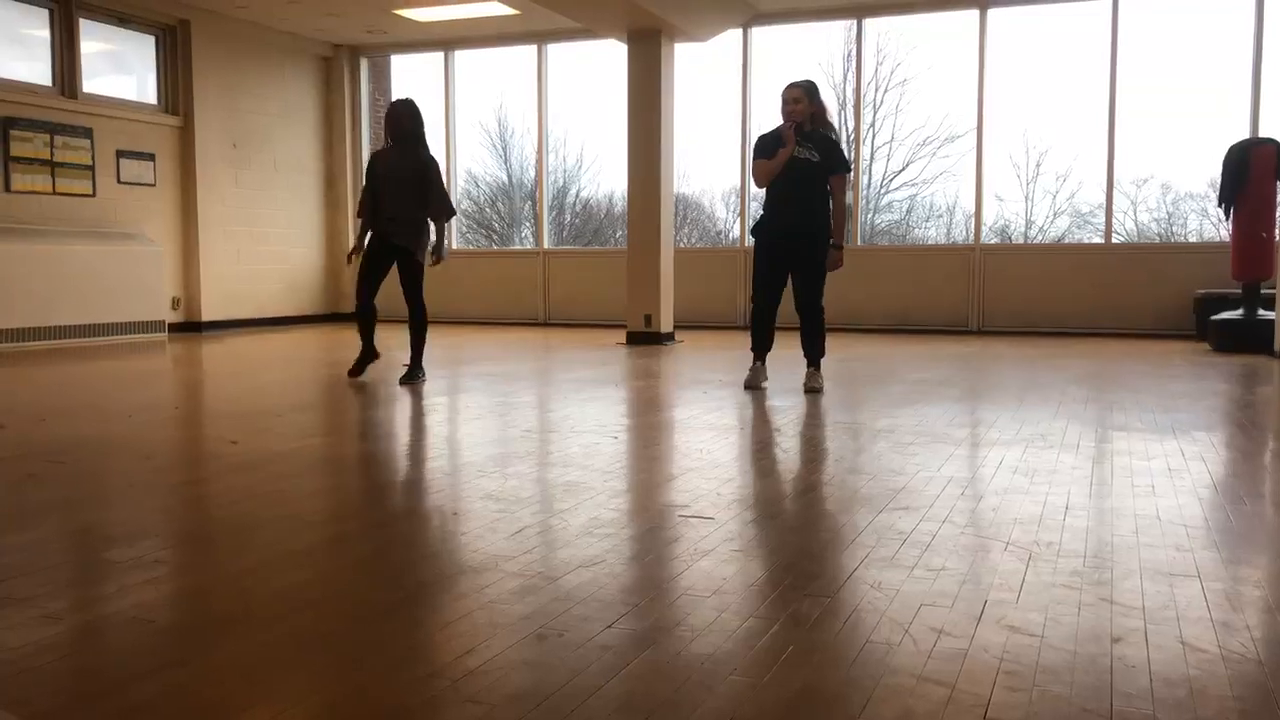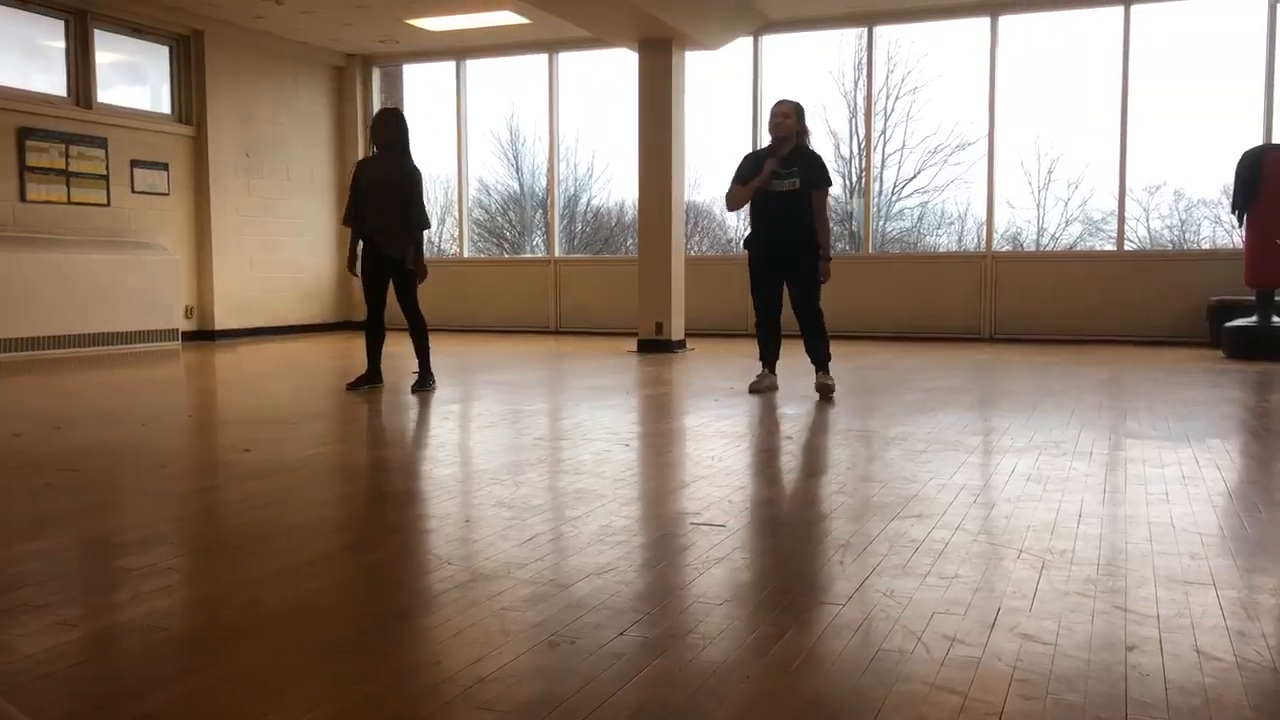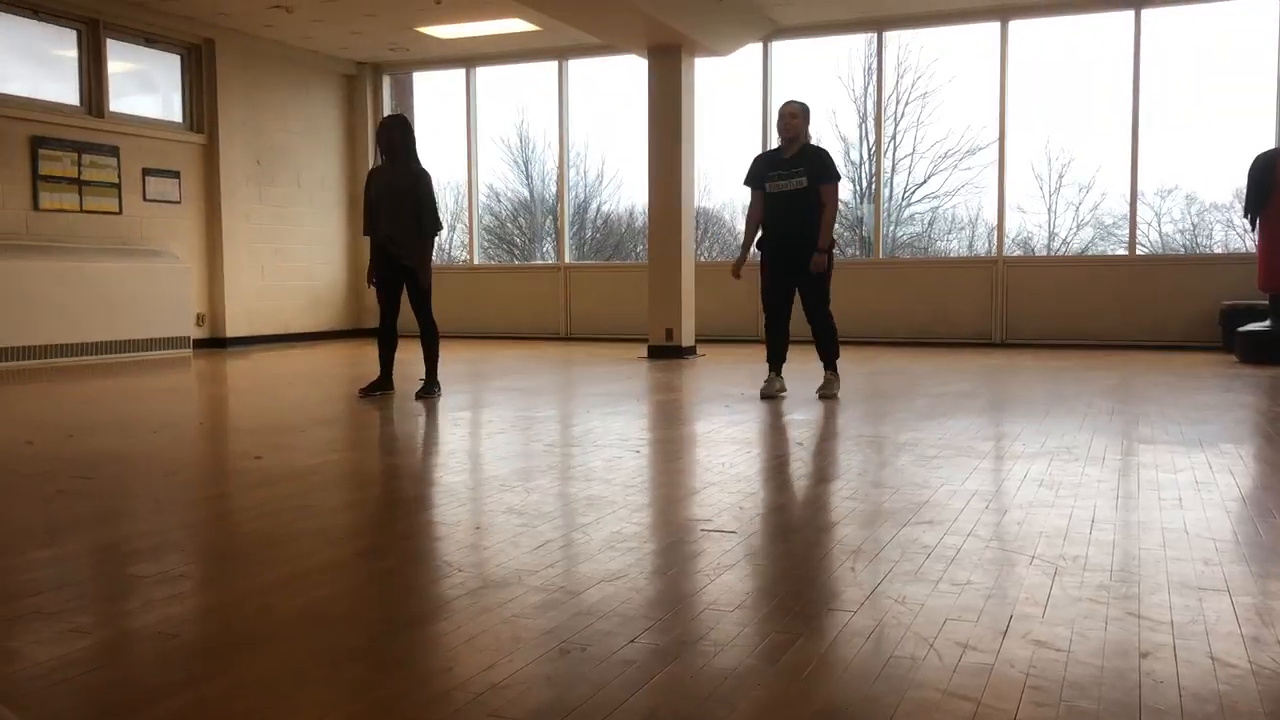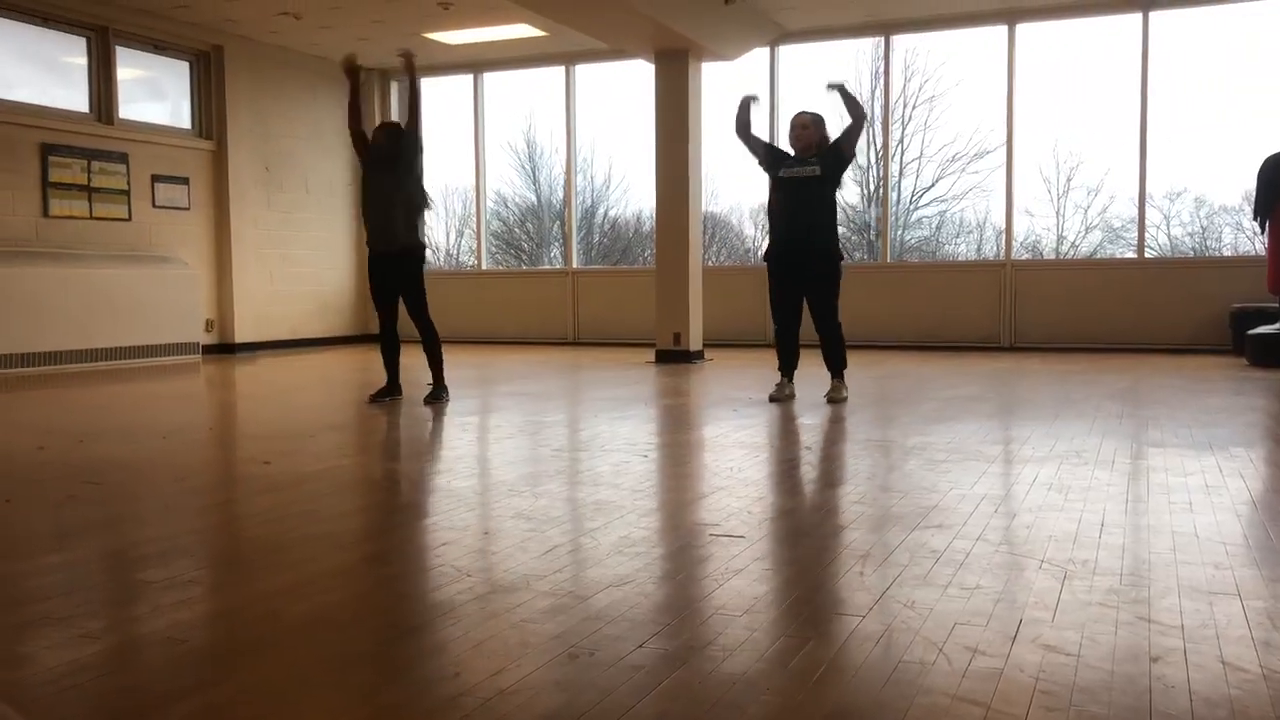
dt=0.4s
person 1, frame 1
left shoulder: (827, 146)
right shoulder: (768, 141)
left elbow: (838, 199)
right elbow: (761, 178)
left wrist: (837, 244)
right wrist: (787, 147)
left hip: (812, 238)
right hip: (771, 234)
left knee: (809, 305)
right knee: (763, 301)
left ankle: (814, 369)
right ankle: (758, 363)
person 1, frame 2
left shoulder: (810, 161)
right shoulder: (754, 161)
left elbow: (820, 212)
right elbow: (732, 202)
left wrist: (825, 256)
right wrist: (762, 179)
left hip: (801, 250)
right hip: (763, 249)
left knee: (808, 311)
right knee: (766, 312)
left ankle: (823, 372)
right ankle: (768, 371)
person 1, frame 3
left shoulder: (818, 158)
right shoulder: (763, 163)
left elbow: (830, 205)
right elbow: (756, 209)
left wrist: (823, 248)
right wrist: (744, 252)
left hip: (811, 249)
right hip: (775, 250)
left knee: (818, 311)
right knee: (774, 314)
left ankle: (831, 374)
right ankle: (775, 375)
person 1, frame 4
left shoulder: (831, 160)
right shoulder: (778, 162)
left elbow: (859, 120)
right elbow: (743, 134)
left wrist: (843, 93)
right wrist: (745, 105)
left hip: (822, 254)
right hip: (782, 255)
left knee: (826, 319)
right knee: (784, 320)
left ankle: (838, 379)
right ankle: (785, 379)
person 2, frame 1
left shoulder: (424, 161)
right shoulder: (378, 160)
left elbow: (438, 205)
right elbow: (367, 204)
left wrist: (439, 241)
right wrist: (360, 241)
left hip: (411, 239)
right hip: (381, 237)
left knee: (413, 301)
right knee: (362, 295)
left ankle: (416, 364)
right ankle: (367, 349)
person 2, frame 2
left shoulder: (408, 171)
right shoulder: (364, 168)
left elbow: (418, 218)
right elbow: (356, 214)
left wrist: (419, 256)
right wrist: (353, 251)
left hip: (401, 251)
right hip: (372, 249)
left knee: (410, 309)
right knee: (374, 311)
left ankle: (426, 372)
right ankle: (373, 371)
person 2, frame 3
left shoulder: (418, 176)
right shoulder: (375, 177)
left elbow: (431, 223)
right elbow: (371, 224)
left wrist: (425, 260)
right wrist: (372, 261)
left hip: (413, 258)
right hip: (386, 257)
left knee: (423, 316)
right knee: (387, 317)
left ankle: (432, 379)
right ankle: (385, 377)
person 2, frame 4
left shoulder: (407, 167)
right shoulder: (370, 166)
left elbow: (415, 120)
right elbow: (355, 128)
left wrist: (411, 79)
right wrist: (353, 82)
left hip: (407, 252)
right hip: (379, 255)
left knee: (420, 318)
right knee: (386, 322)
left ankle: (439, 383)
right ankle: (393, 383)
